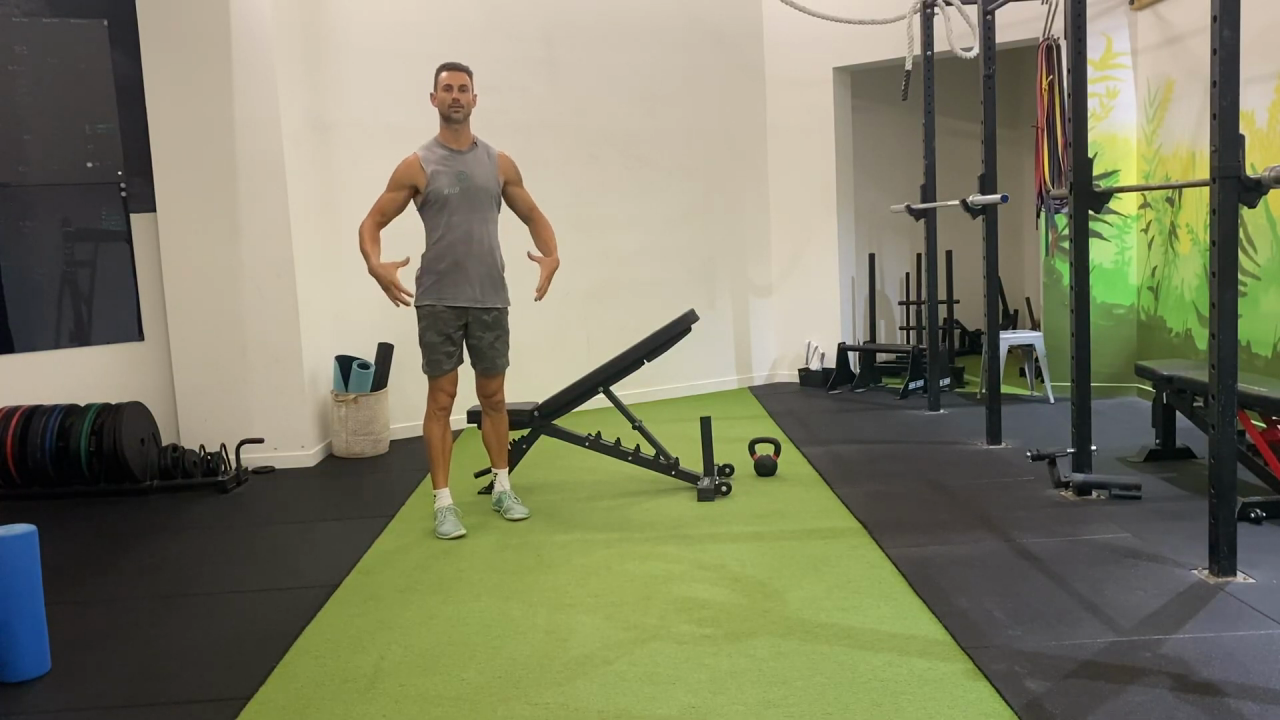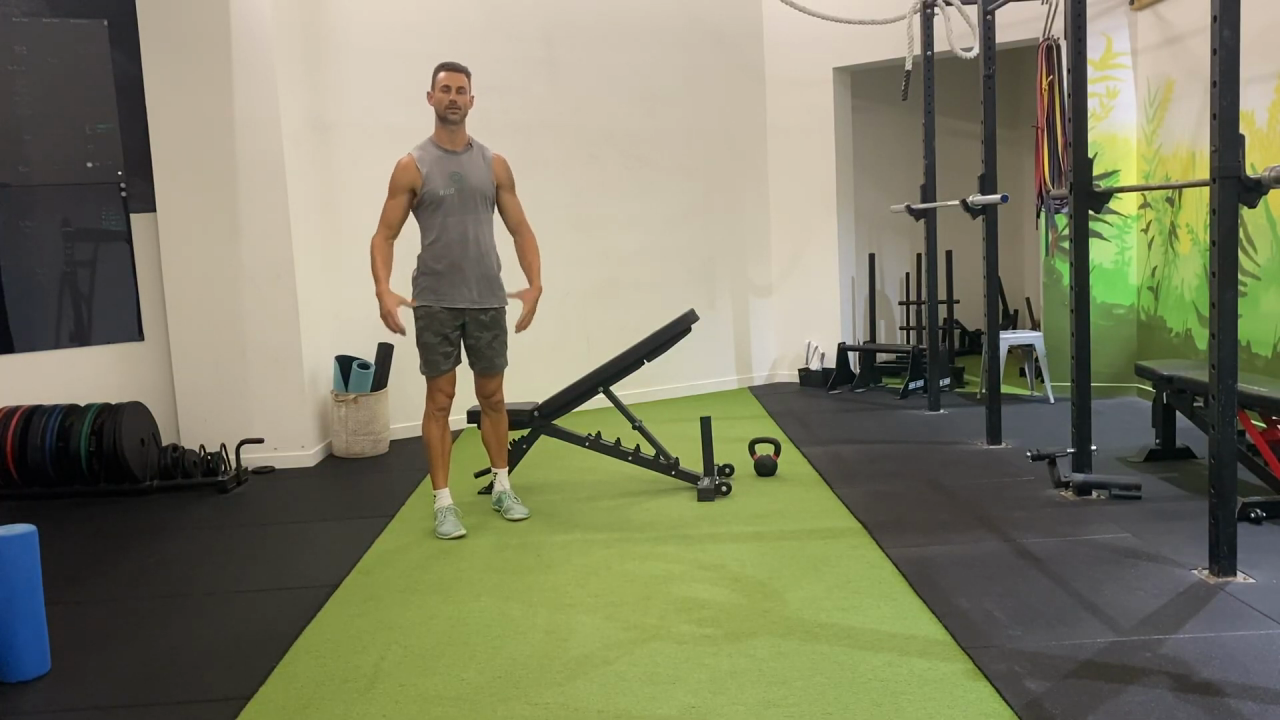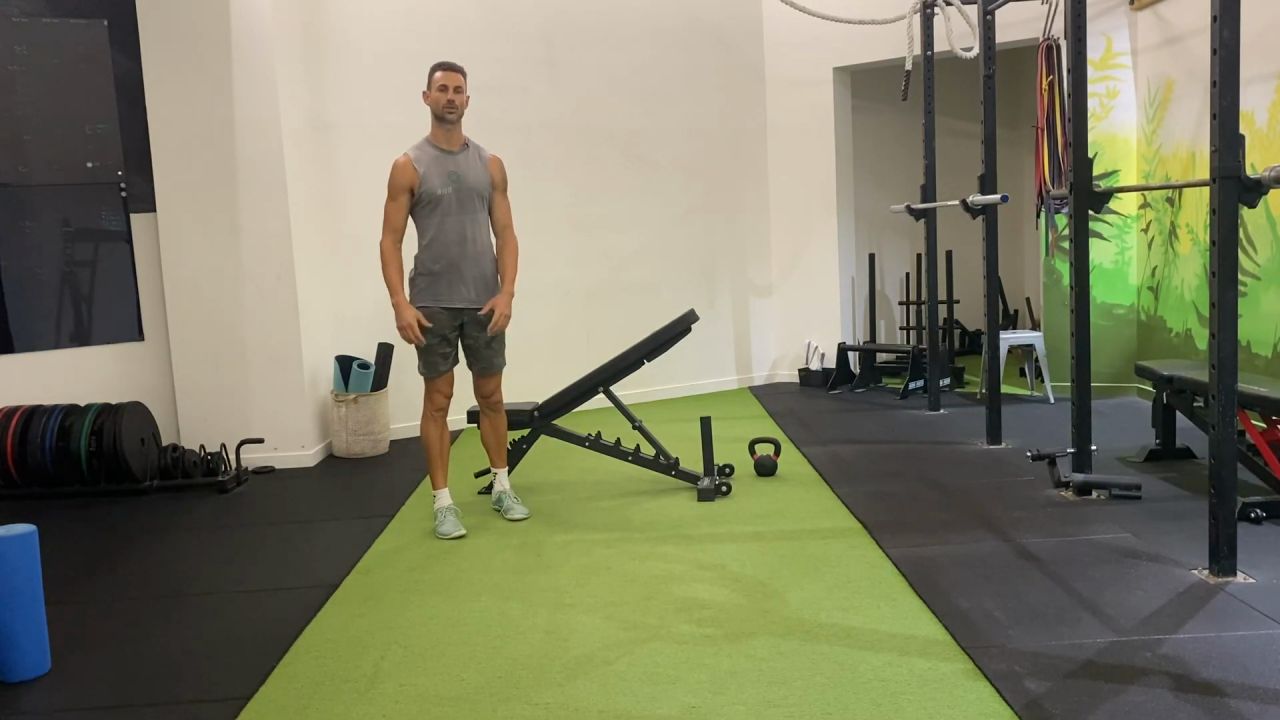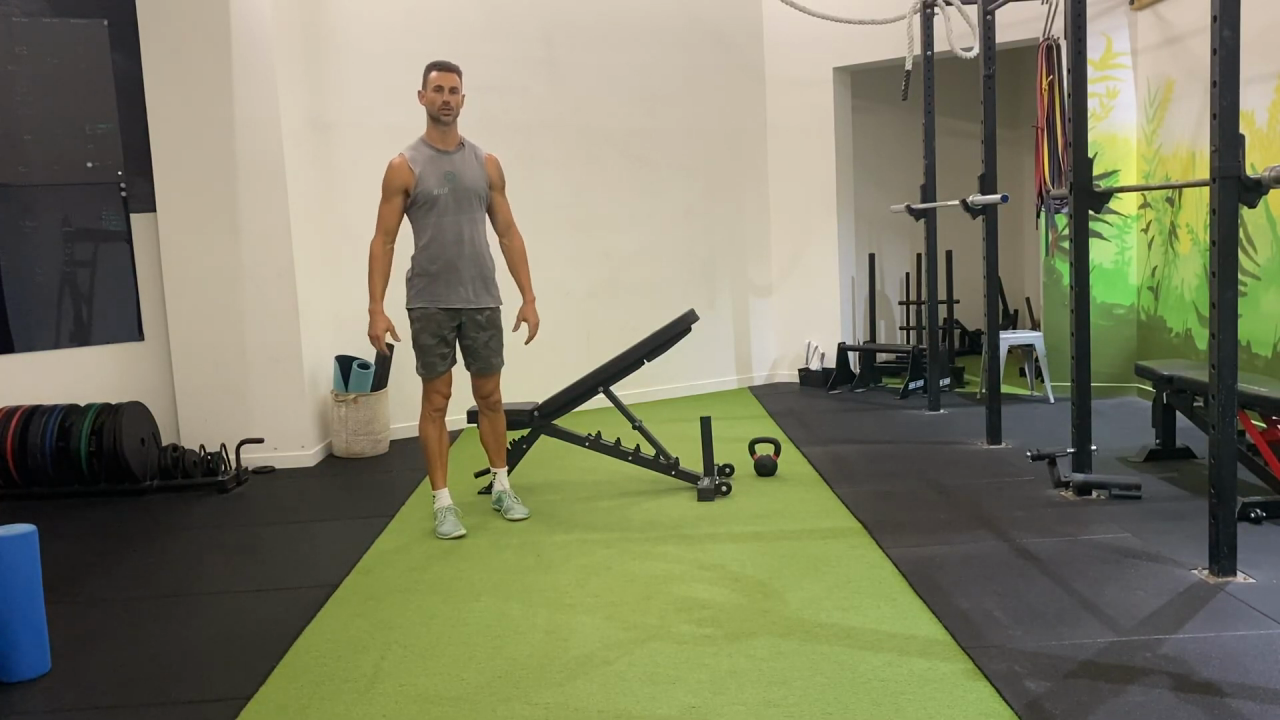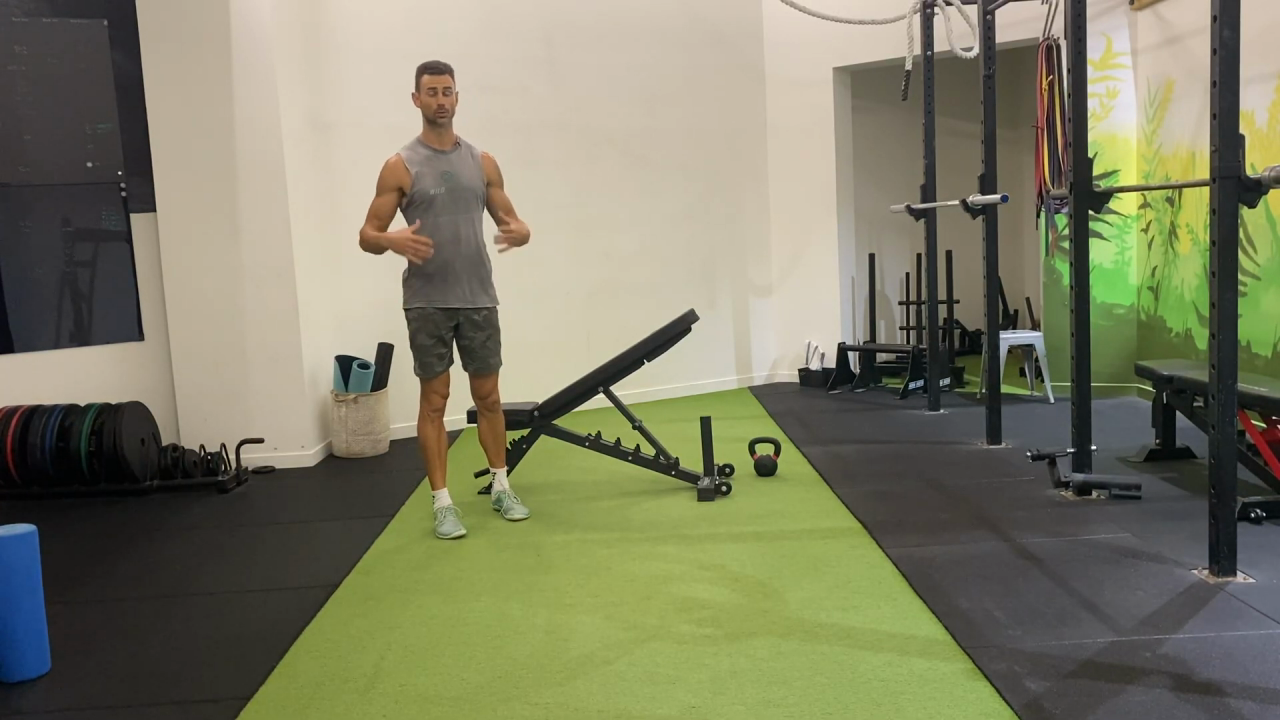
dt=0.4s
person 1, frame 1
left shoulder: (499, 162)
right shoulder: (416, 165)
left elbow: (533, 216)
right elbow: (371, 223)
left wrist: (551, 255)
right wrist: (375, 266)
left hip: (490, 298)
right hip: (438, 300)
left knee: (493, 395)
right knee: (441, 399)
left ankle: (501, 486)
right ankle: (443, 501)
person 1, frame 2
left shoulder: (494, 164)
right shoulder: (412, 167)
left elbow: (520, 229)
right elbow: (384, 235)
left wrist: (534, 283)
right wrist: (383, 290)
left hip: (487, 299)
right hip: (434, 302)
left knee: (492, 395)
right knee: (439, 398)
left ankle: (501, 486)
right ankle: (443, 501)
person 1, frame 3
left shoulder: (489, 164)
right shoulder: (408, 166)
left elbow: (505, 234)
right elbow: (390, 240)
left wrist: (506, 292)
right wrist: (400, 303)
left hip: (484, 301)
right hip: (433, 303)
left knee: (491, 395)
right knee: (438, 399)
left ankle: (501, 486)
right ankle: (443, 501)
person 1, frame 4
left shoulder: (486, 163)
right shoulder: (404, 167)
left elbow: (508, 233)
right elbow: (383, 241)
left wrist: (528, 297)
right wrist: (376, 309)
left hip: (482, 300)
right hip: (430, 303)
left knee: (489, 395)
right knee: (436, 399)
left ankle: (501, 486)
right ankle: (442, 502)
person 1, frame 5
left shoulder: (482, 162)
right shoulder: (400, 166)
left elbow: (510, 217)
right elbow: (367, 233)
left wrist: (519, 231)
right wrist: (391, 240)
left hip: (479, 299)
right hip: (428, 302)
left knee: (488, 395)
right knee: (434, 399)
left ankle: (500, 486)
right ankle: (442, 501)
